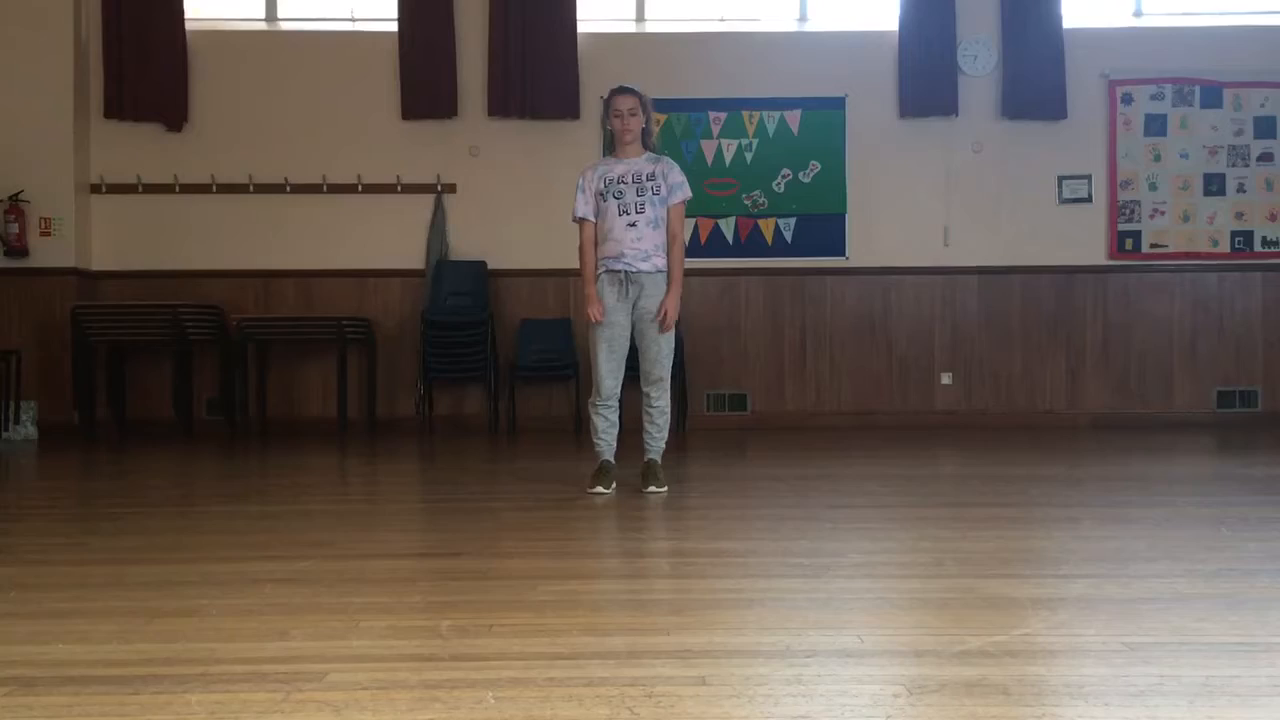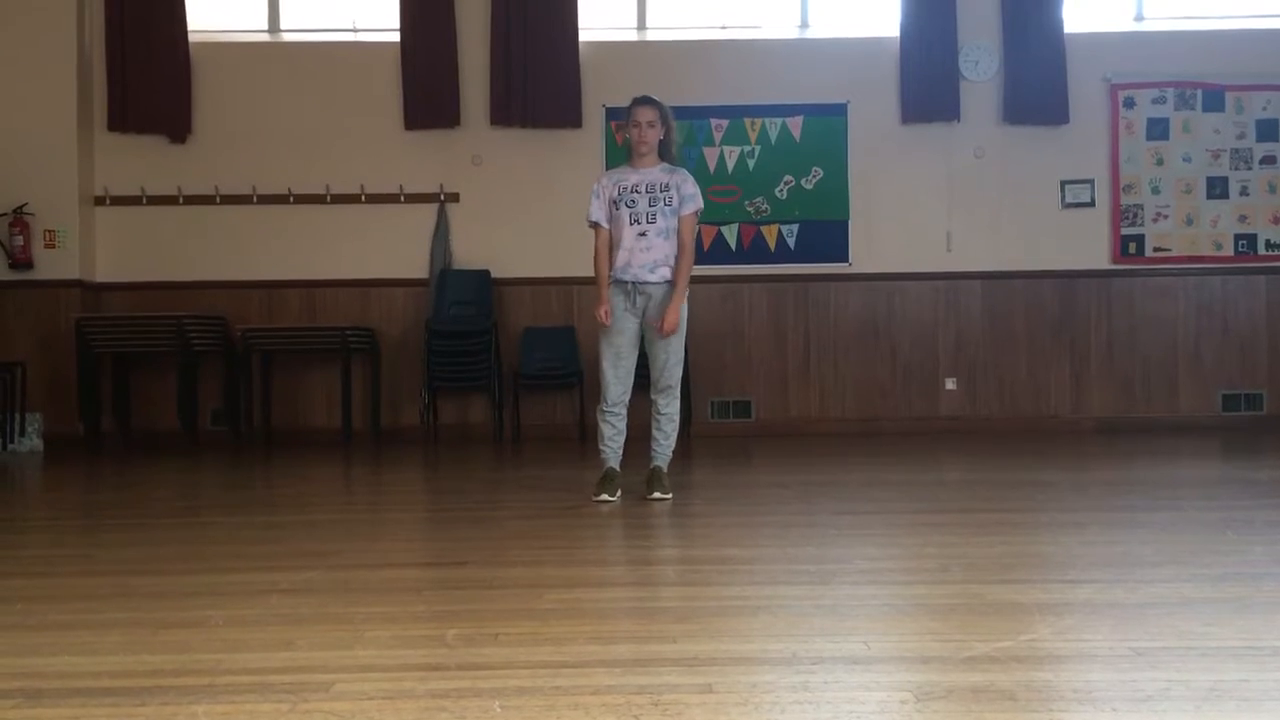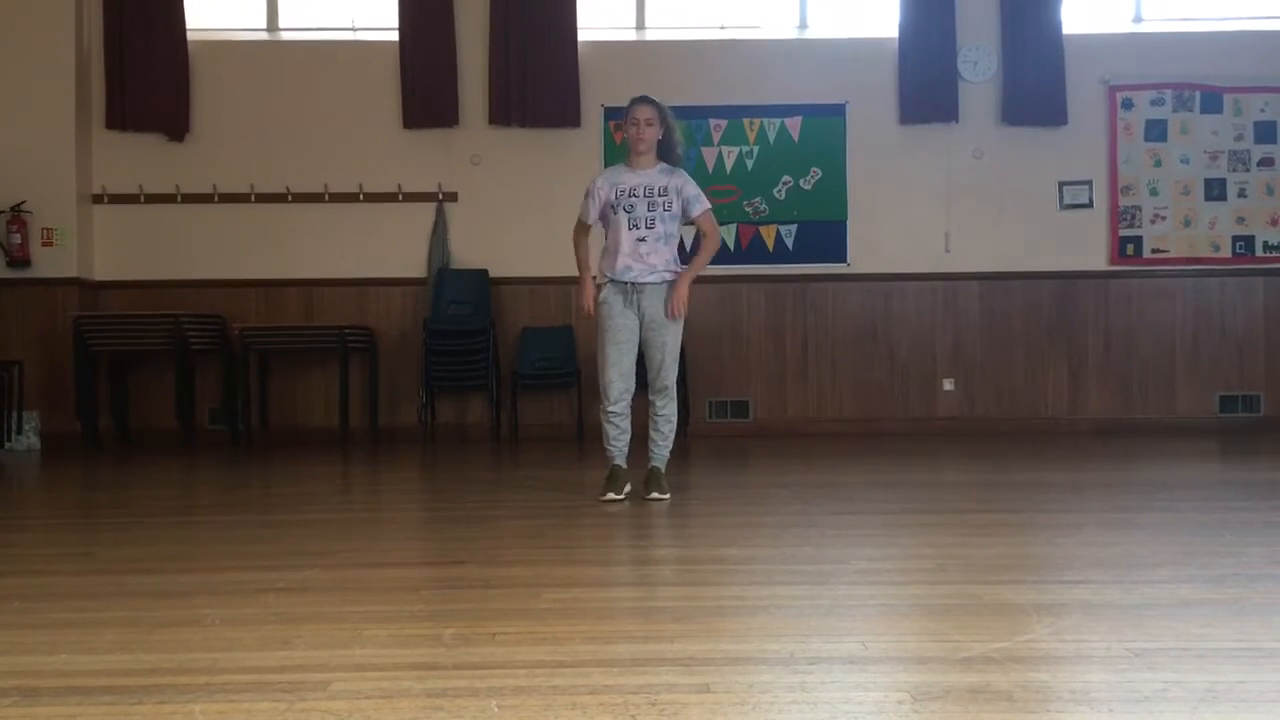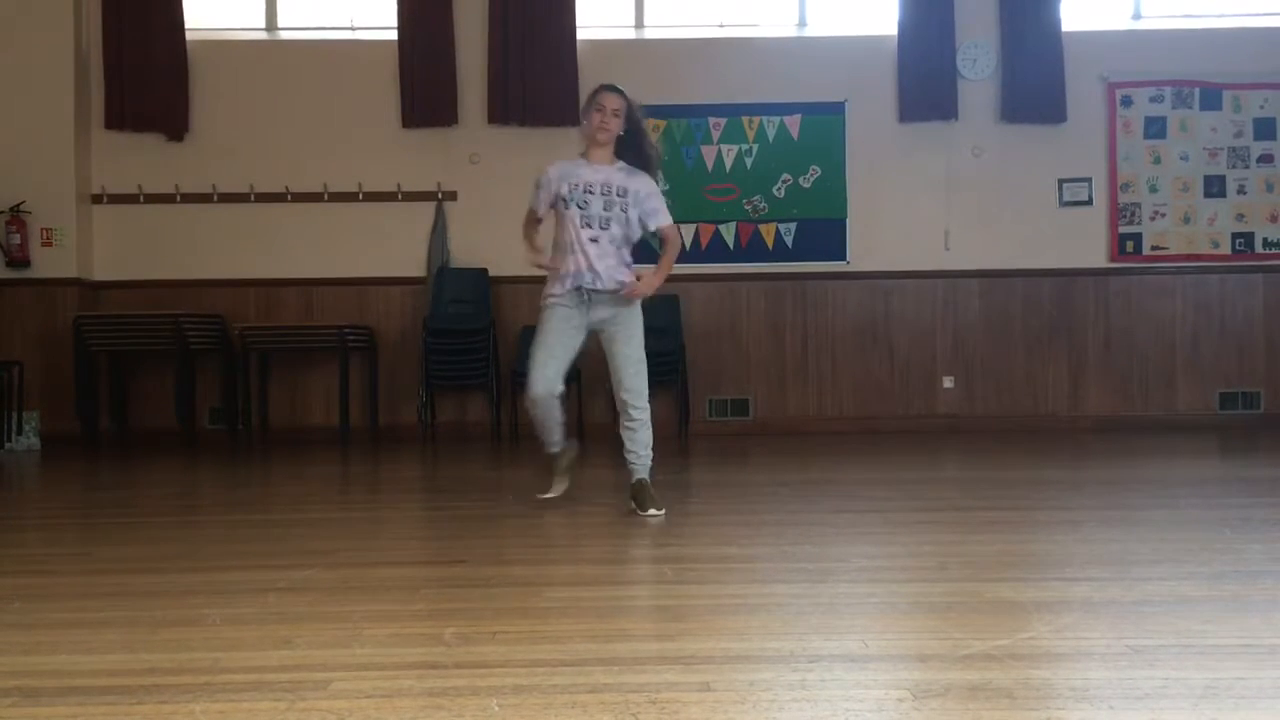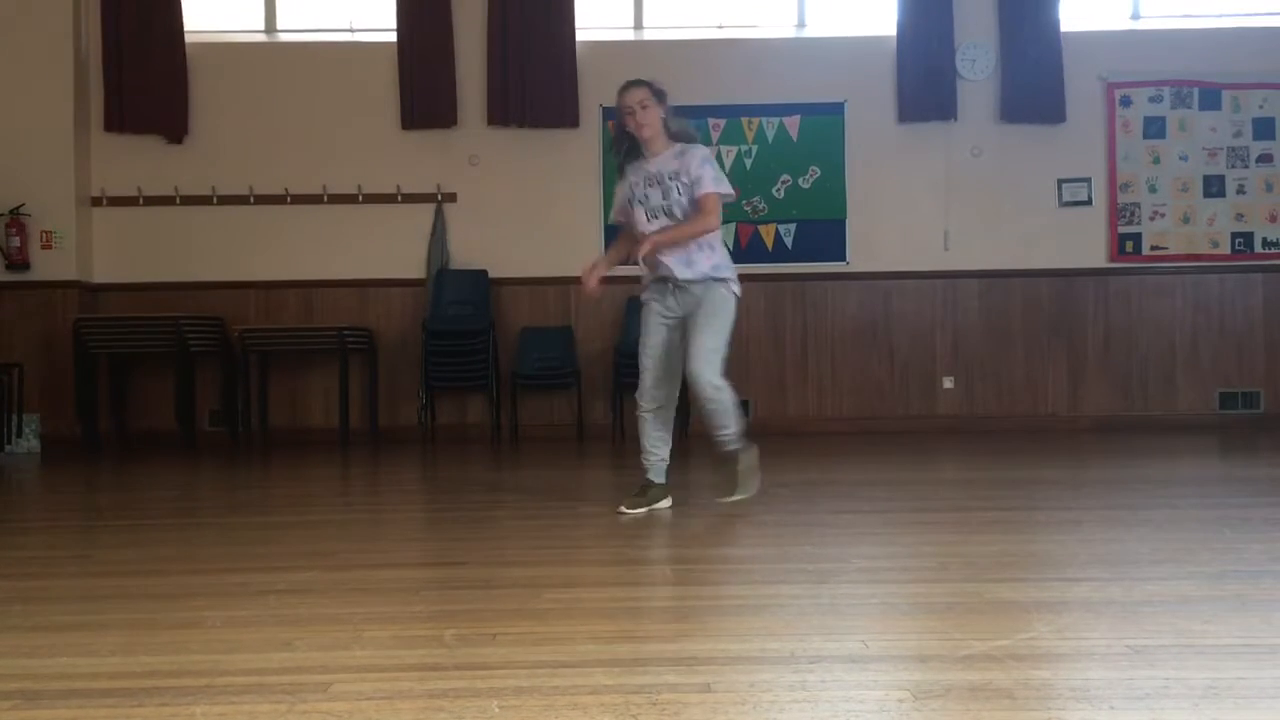
dt=1s
person 1, frame 1
left shoulder: (665, 169)
right shoulder: (593, 175)
left elbow: (676, 235)
right elbow: (587, 239)
left wrist: (675, 291)
right wrist: (590, 292)
left hip: (654, 280)
right hip: (610, 282)
left knee: (657, 378)
right knee: (606, 379)
left ankle: (653, 459)
right ankle: (605, 460)
person 1, frame 2
left shoulder: (680, 180)
right shoulder: (608, 183)
left elbow: (686, 246)
right elbow: (602, 245)
left wrist: (676, 300)
right wrist: (603, 297)
left hip: (664, 290)
right hip: (621, 292)
left knee: (666, 385)
right knee: (613, 386)
left ankle: (659, 467)
right ankle: (611, 467)
person 1, frame 3
left shoulder: (678, 181)
right shoulder: (605, 182)
left elbow: (711, 235)
right elbow: (581, 230)
left wrist: (685, 280)
right wrist: (585, 278)
left hip: (662, 292)
right hip: (615, 292)
left knee: (662, 386)
right knee: (615, 387)
left ankle: (656, 467)
right ankle: (617, 466)
person 1, frame 4
left shoulder: (638, 181)
right shoulder: (557, 175)
left elbow: (670, 236)
right elbow: (533, 219)
left wrist: (658, 273)
right wrist: (535, 249)
left hip: (620, 297)
right hip: (566, 295)
left knee: (632, 393)
right knee: (540, 388)
left ankle: (640, 481)
right ankle: (559, 450)
person 1, frame 5
left shoulder: (696, 156)
right shoulder: (629, 175)
left elbow: (710, 220)
right elbow: (626, 240)
left wrist: (654, 238)
right wrist: (600, 265)
left hip: (709, 286)
right hip: (660, 294)
left knee: (702, 374)
right knee: (652, 396)
left ankle: (734, 445)
right ankle: (655, 483)
